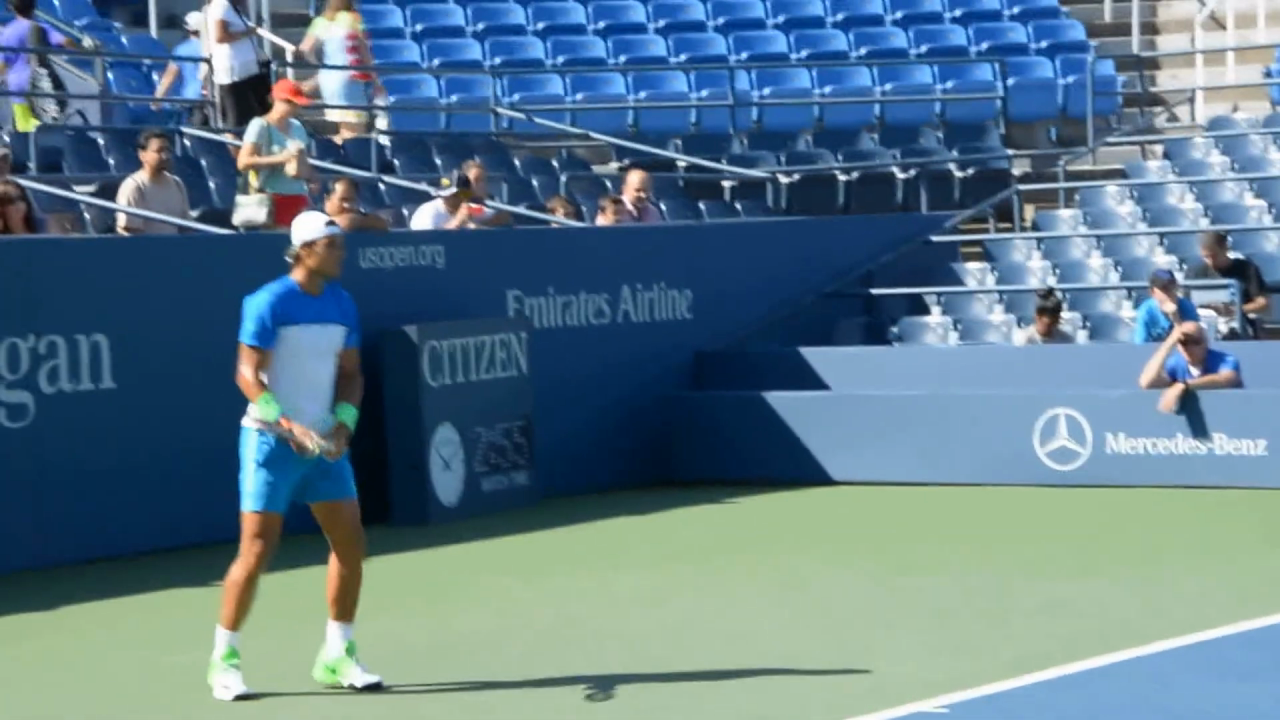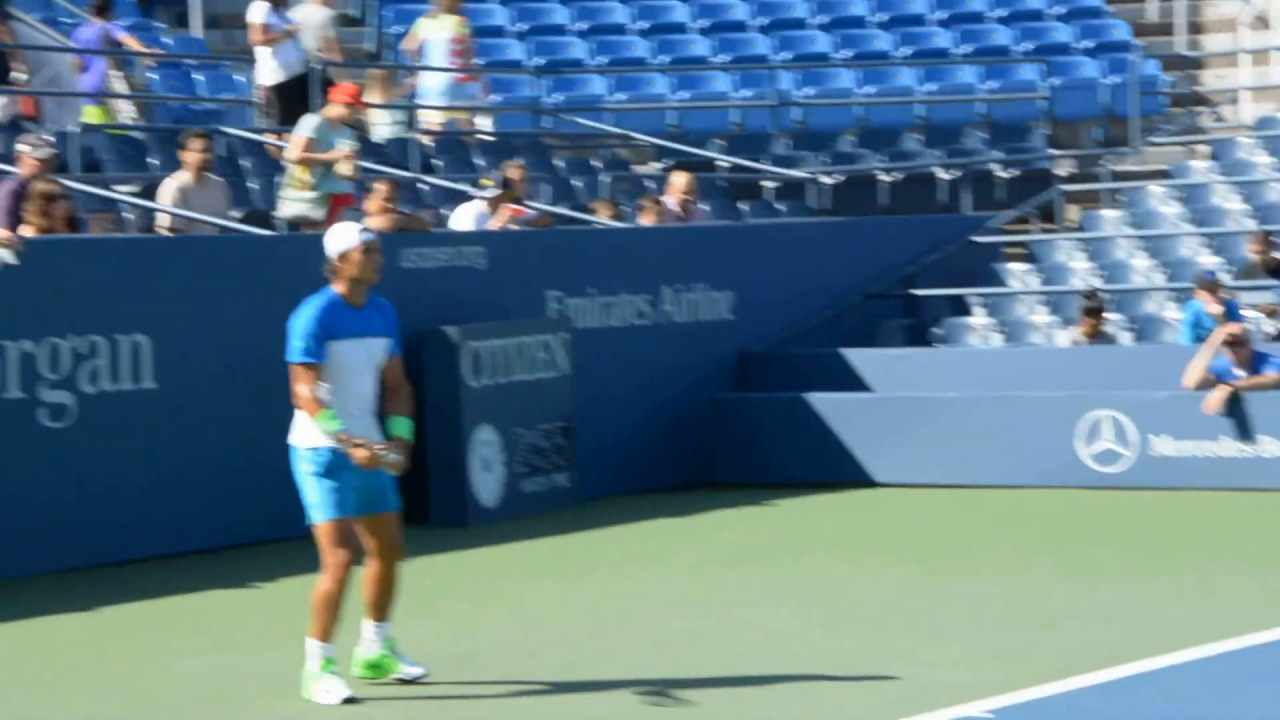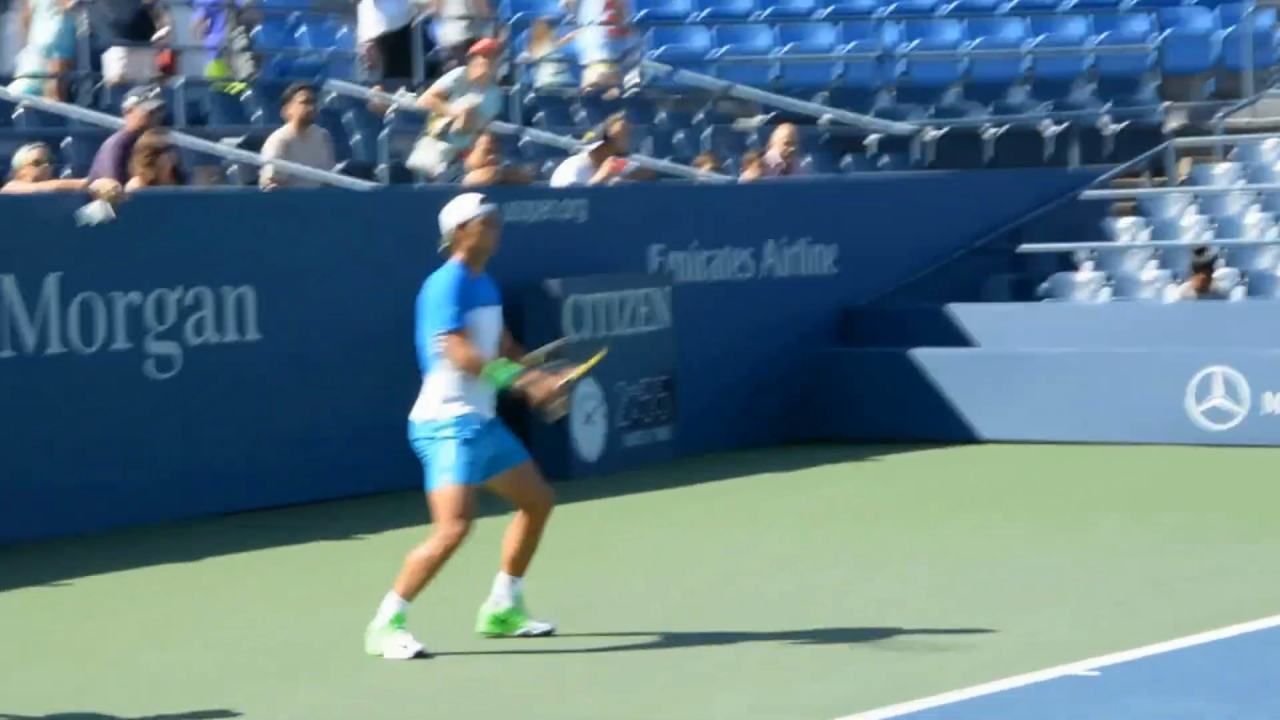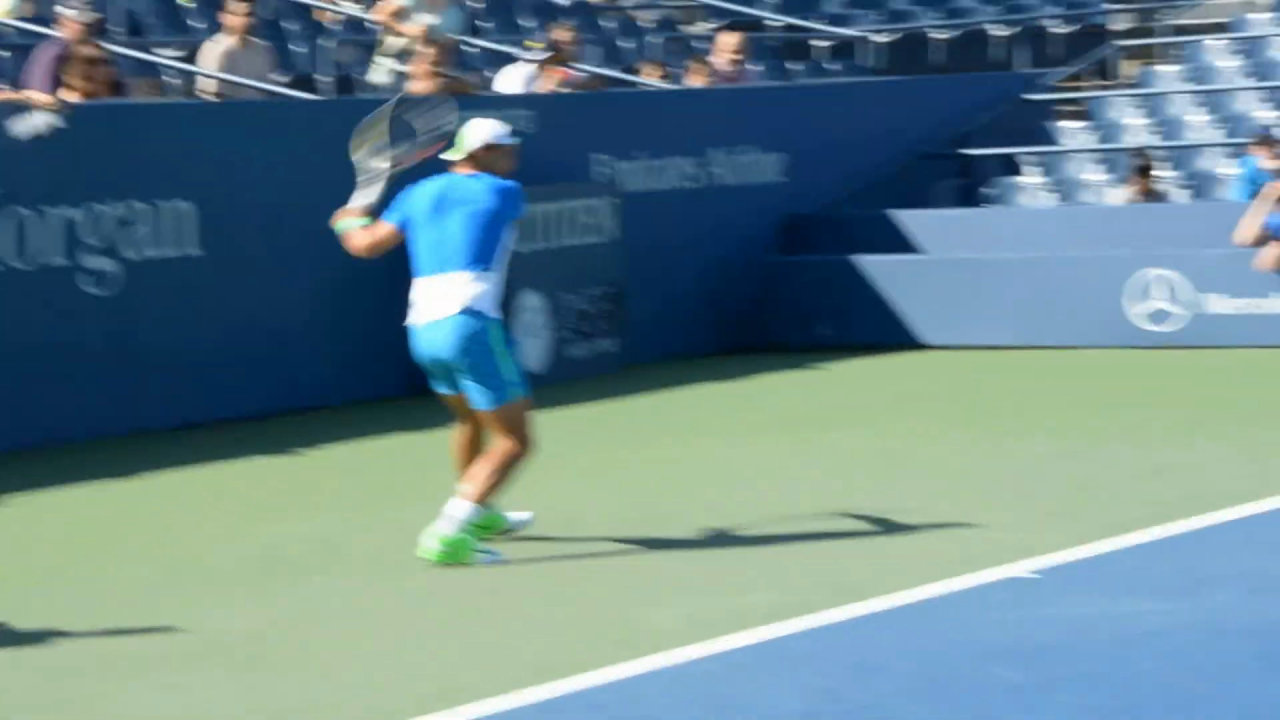
dt=0.5s
person 1, frame 1
left shoulder: (343, 303)
right shoulder: (268, 302)
left elbow: (350, 373)
right elbow: (248, 376)
left wrist: (343, 424)
right wrist: (290, 425)
left hip: (324, 442)
right hip: (271, 441)
left knee: (350, 547)
right knee: (256, 553)
left ankle: (337, 656)
right ankle: (223, 660)
person 1, frame 2
left shoulder: (383, 313)
right shoulder: (312, 316)
left elbow: (395, 384)
right elbow: (304, 394)
left wrist: (400, 439)
right wrist: (348, 444)
left hip: (369, 449)
right hip: (321, 451)
left knee: (387, 551)
right knee: (339, 559)
left ankle: (375, 650)
right ankle: (317, 668)
person 1, frame 3
left shoulder: (485, 284)
right shoulder: (449, 285)
left elbow: (501, 346)
right elbow: (462, 358)
left wrist: (537, 382)
right wrist: (525, 378)
left hip: (480, 422)
right hip: (447, 426)
left knee: (537, 500)
right knee: (452, 530)
left ankle: (505, 608)
right ankle: (387, 623)
person 1, frame 4
left shoulder: (418, 193)
right shoulder: (506, 192)
left elbow: (366, 245)
left wrist: (347, 222)
left hip: (423, 330)
right hip: (469, 325)
left knee: (474, 412)
right knee: (514, 442)
left ankle: (478, 514)
right ankle: (448, 534)
